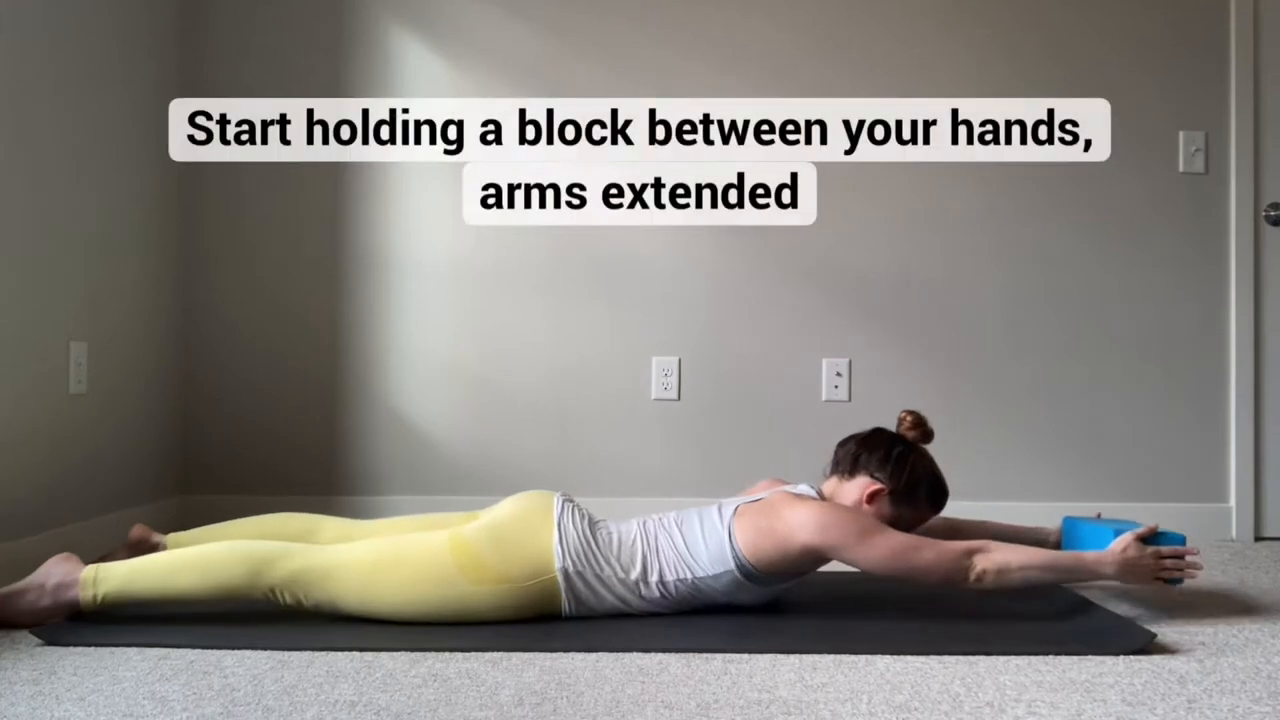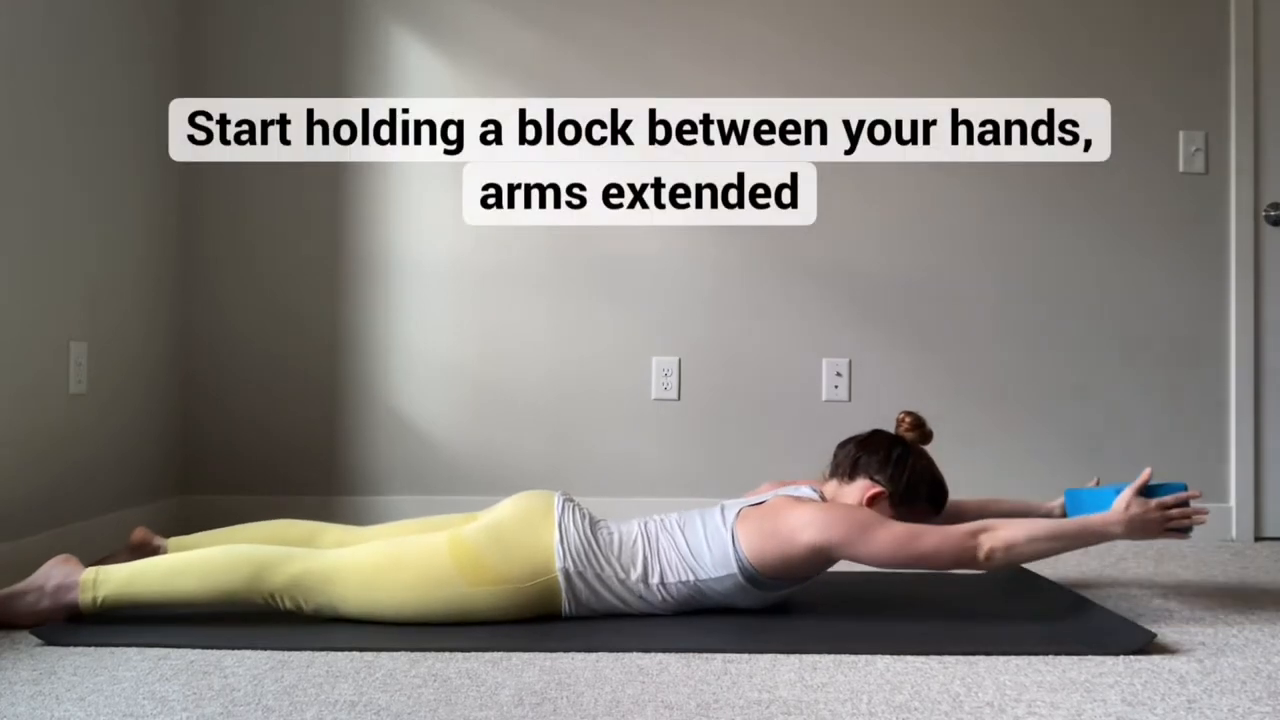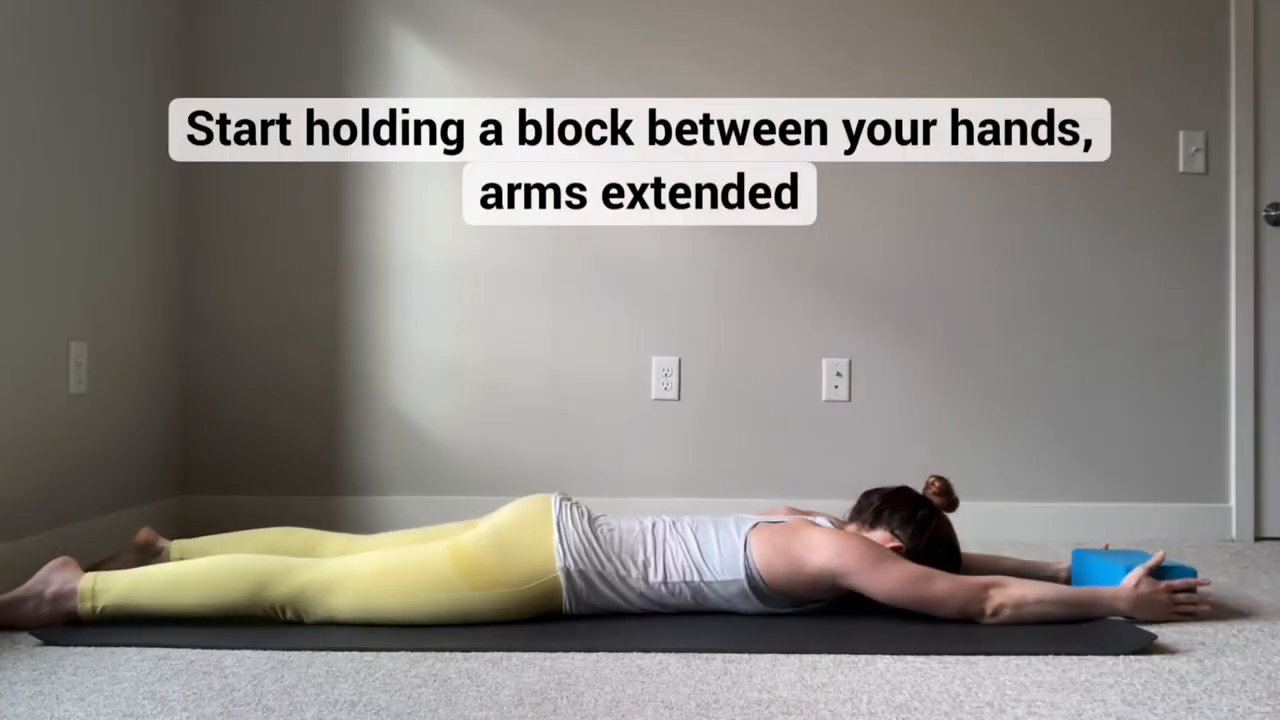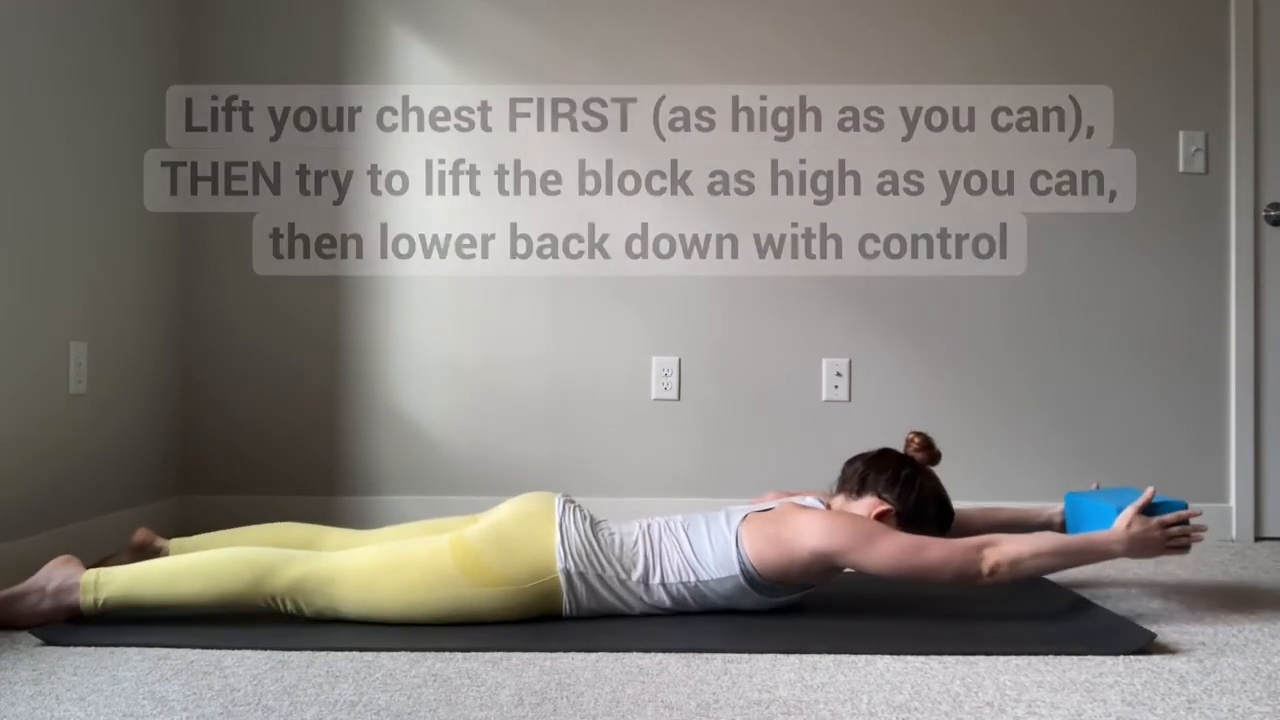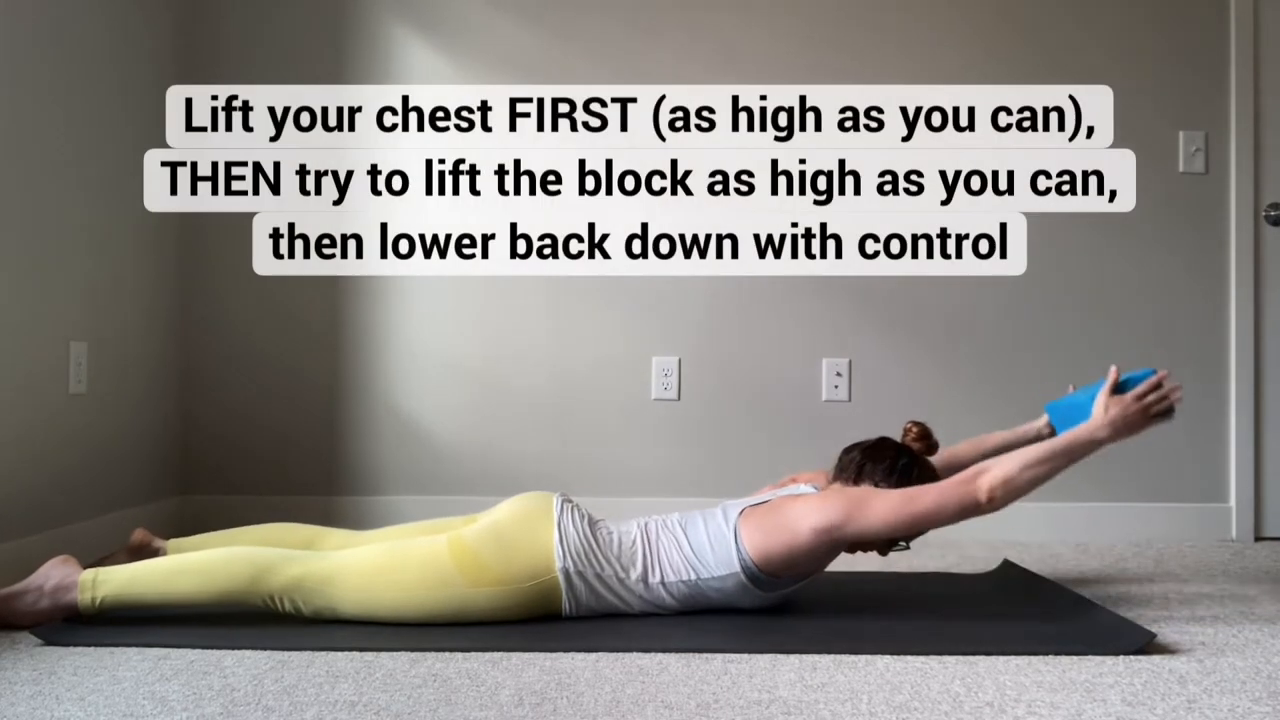
dt=1s
person 1, frame 1
left shoulder: (801, 492)
right shoulder: (820, 525)
left elbow: (945, 528)
right elbow: (966, 568)
left wrist: (1065, 530)
right wrist: (1103, 567)
left hip: (540, 525)
right hip: (536, 567)
left knee: (334, 539)
right knee: (303, 579)
left ankle: (156, 546)
person 1, frame 2
left shoulder: (812, 489)
right shoulder: (822, 527)
left elbow: (946, 507)
right elbow: (973, 548)
left wrist: (1061, 499)
right wrist: (1111, 527)
left hip: (540, 526)
right hip: (538, 567)
left knee: (332, 554)
right knee: (306, 585)
left ankle: (154, 551)
person 1, frame 3
left shoulder: (818, 525)
right shoulder: (832, 555)
left elbow: (955, 556)
right elbow: (975, 601)
left wrist: (1077, 564)
right wrist: (1115, 603)
left hip: (547, 531)
right hip: (545, 566)
left knee: (342, 552)
right knee: (312, 592)
left ankle: (165, 552)
person 1, frame 4
left shoulder: (814, 505)
right shoulder: (828, 537)
left elbow: (950, 520)
right elbow: (973, 561)
left wrist: (1068, 510)
right wrist: (1112, 545)
left hip: (544, 529)
right hip: (543, 569)
left knee: (338, 548)
right knee: (310, 587)
left ankle: (164, 549)
person 1, frame 5
left shoulder: (814, 485)
right shoulder: (826, 519)
left elbow: (936, 467)
right elbow: (972, 497)
left wrist: (1046, 421)
right wrist: (1098, 434)
left hip: (540, 529)
right hip: (539, 568)
left knee: (335, 545)
right knee: (307, 584)
left ankle: (158, 551)
